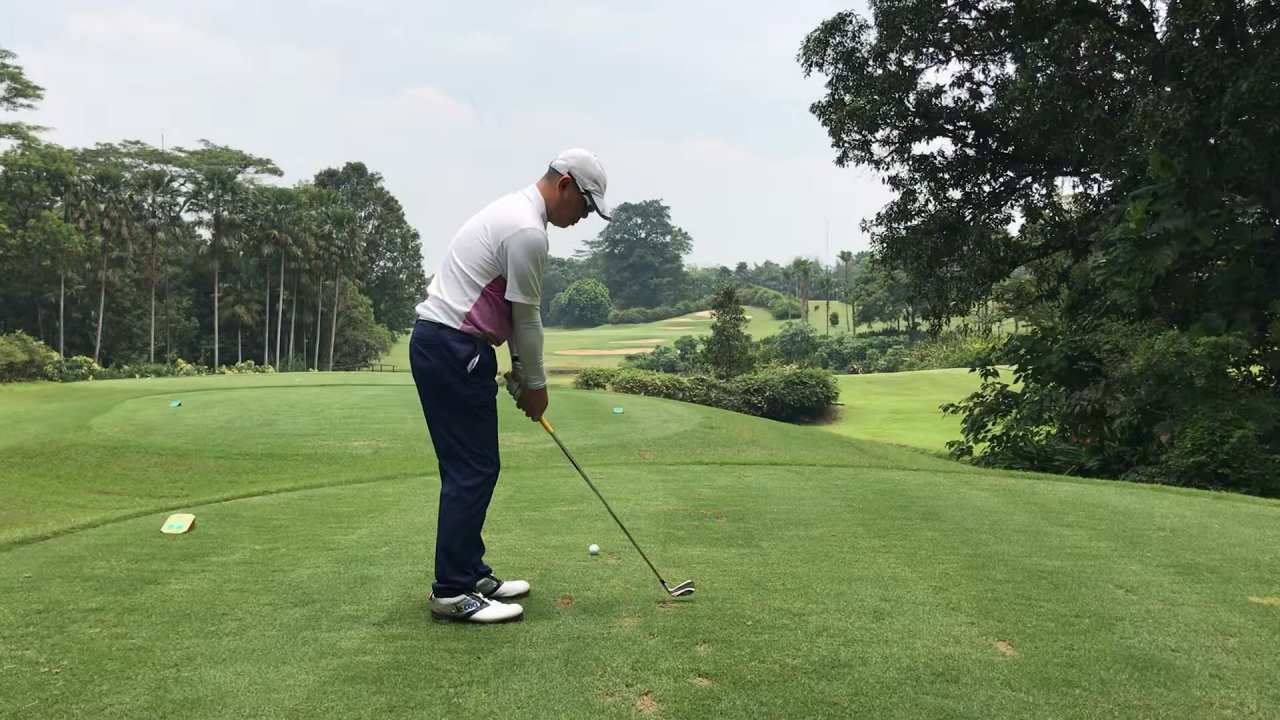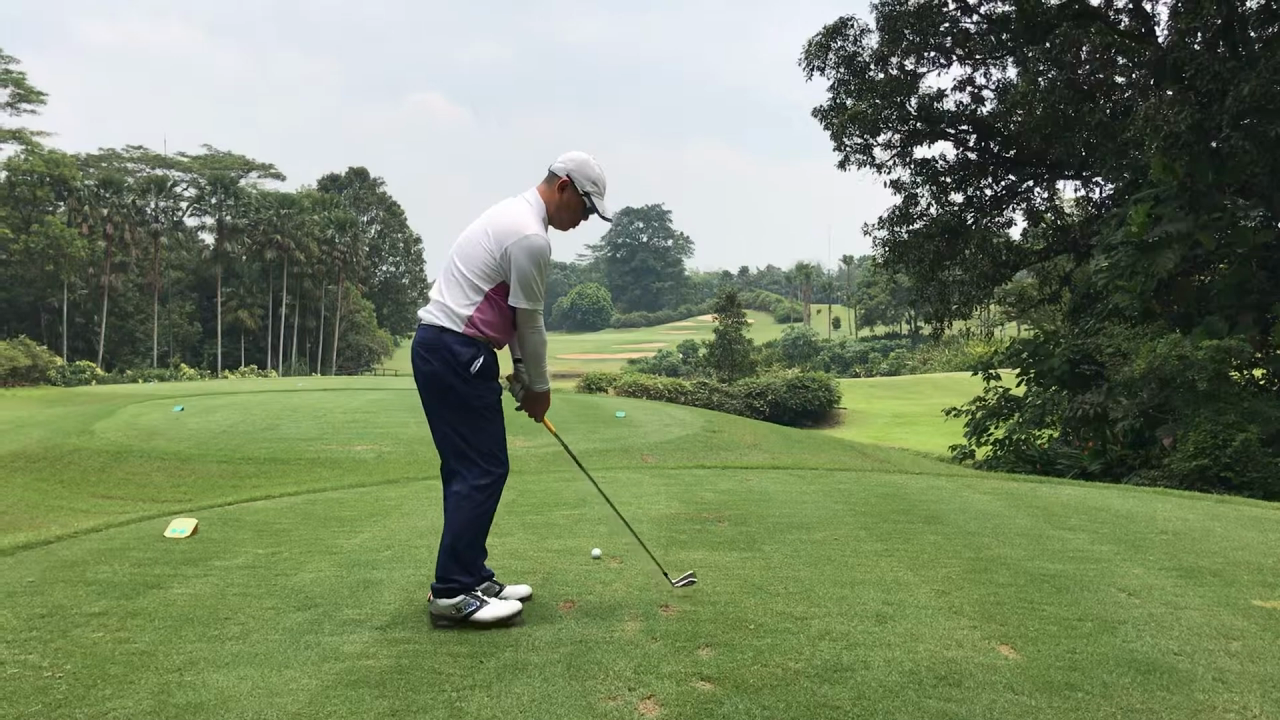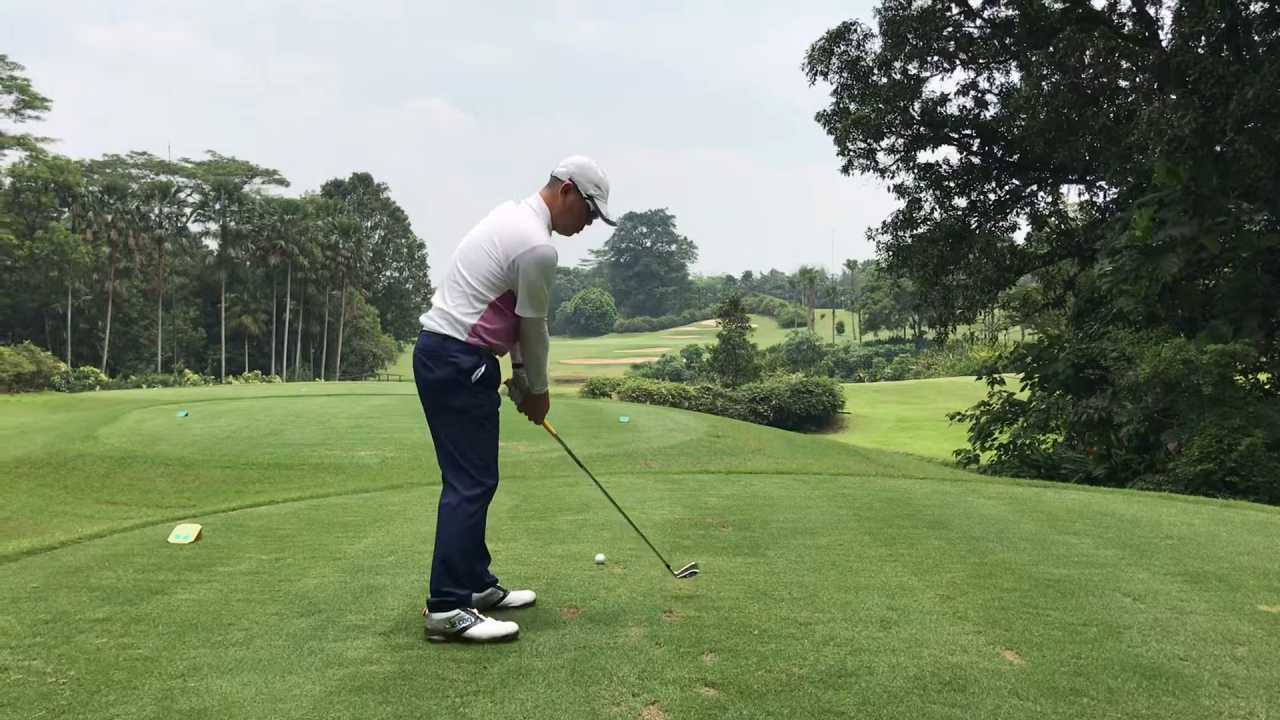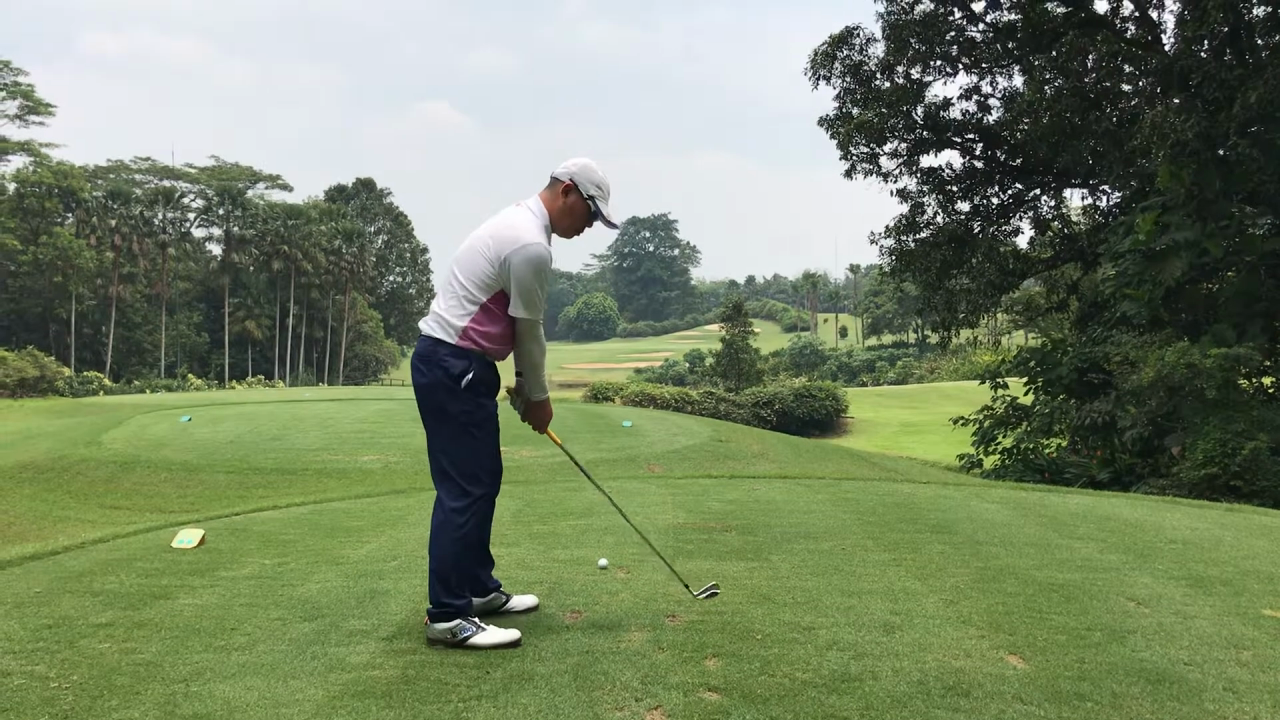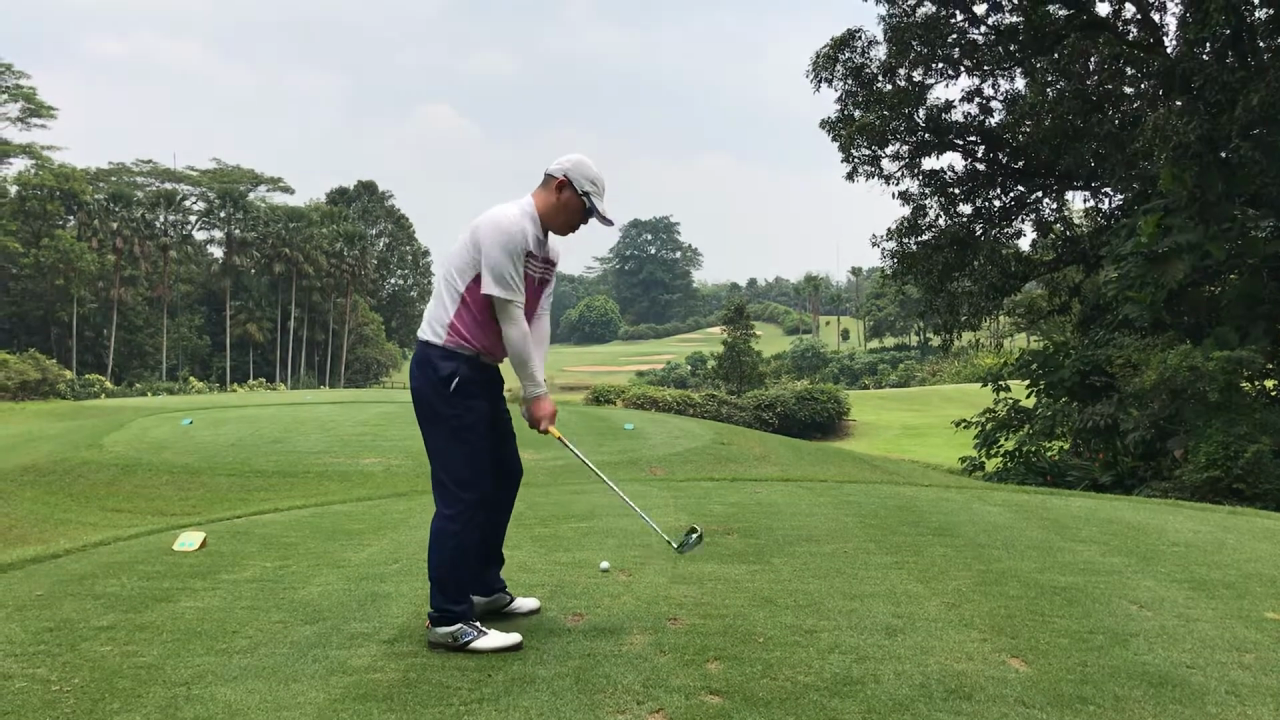
dt=0.2s
person 1, frame 1
left shoulder: (515, 210)
right shoulder: (527, 231)
left elbow: (515, 310)
right elbow: (526, 316)
left wrist: (520, 369)
right wrist: (535, 383)
left hip: (442, 343)
right hip: (453, 348)
left knee: (466, 466)
right knee: (474, 469)
left ankle: (470, 573)
right ankle: (453, 591)
person 1, frame 2
left shoulder: (514, 212)
right shoulder: (530, 237)
right elbow: (530, 320)
left wrist: (522, 368)
right wrist: (540, 385)
left hip: (441, 346)
right hip: (457, 353)
left knee: (468, 469)
right knee: (483, 470)
left ankle: (471, 576)
right ankle: (452, 590)
person 1, frame 3
left shoulder: (514, 214)
right shoulder: (537, 247)
right elbow: (534, 327)
left wrist: (521, 371)
right wrist: (538, 389)
left hip: (444, 353)
right hip: (458, 361)
left knee: (473, 476)
right knee: (471, 480)
left ankle: (474, 583)
right ankle: (446, 607)
person 1, frame 4
left shoulder: (523, 225)
right shoulder: (530, 243)
left elbow: (527, 324)
right elbow: (528, 329)
left wrist: (527, 387)
right wrist: (538, 395)
left hip: (463, 365)
right hip: (452, 366)
left knee: (482, 479)
right knee: (464, 487)
left ankle: (477, 586)
right ankle: (447, 616)
person 1, frame 5
left shoulder: (549, 253)
right shoulder: (504, 224)
left elbow: (539, 320)
right elbow: (508, 315)
left wrist: (540, 389)
right wrist: (535, 391)
left hip: (480, 370)
right hip: (446, 369)
left knee: (504, 476)
right knee: (462, 492)
left ankle: (483, 587)
right ankle: (449, 619)
